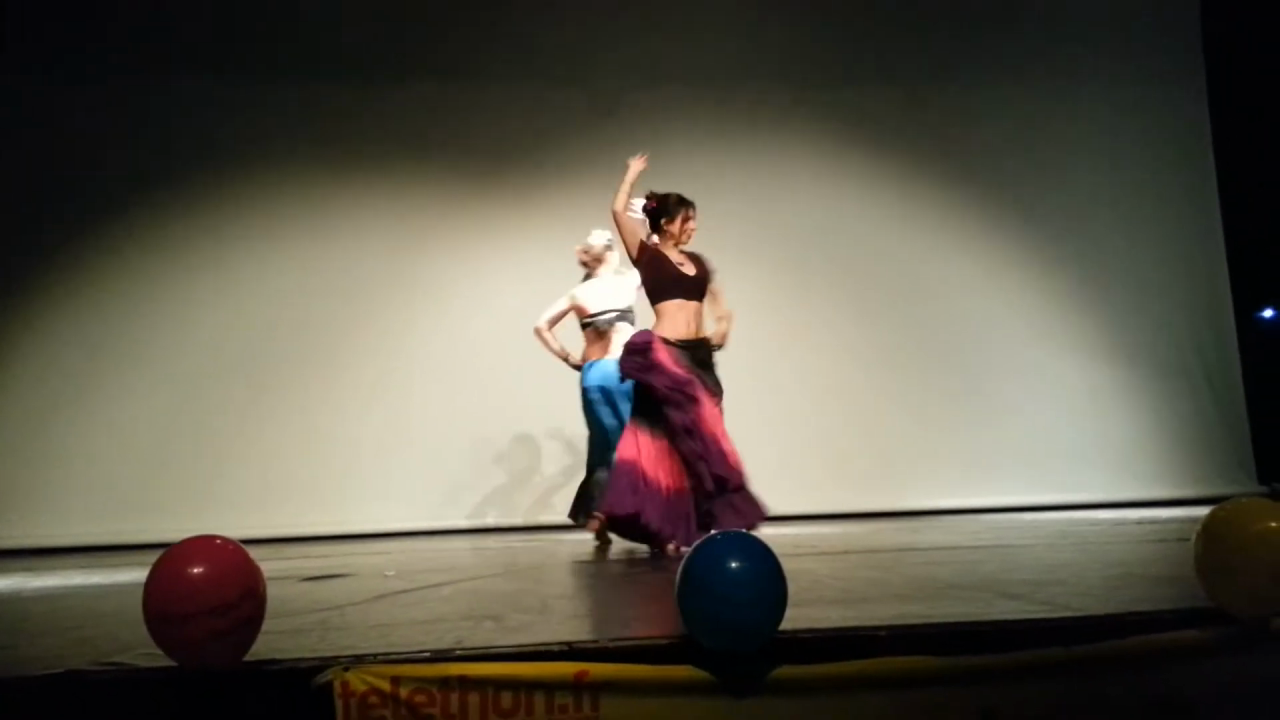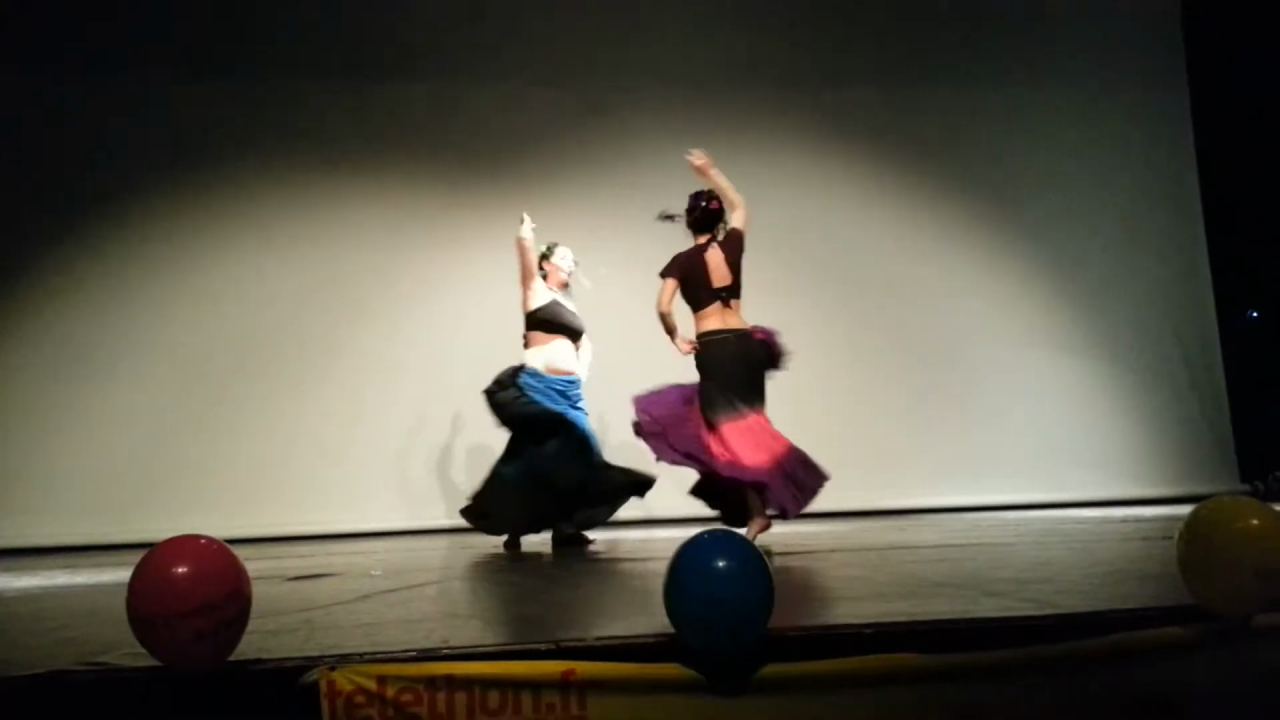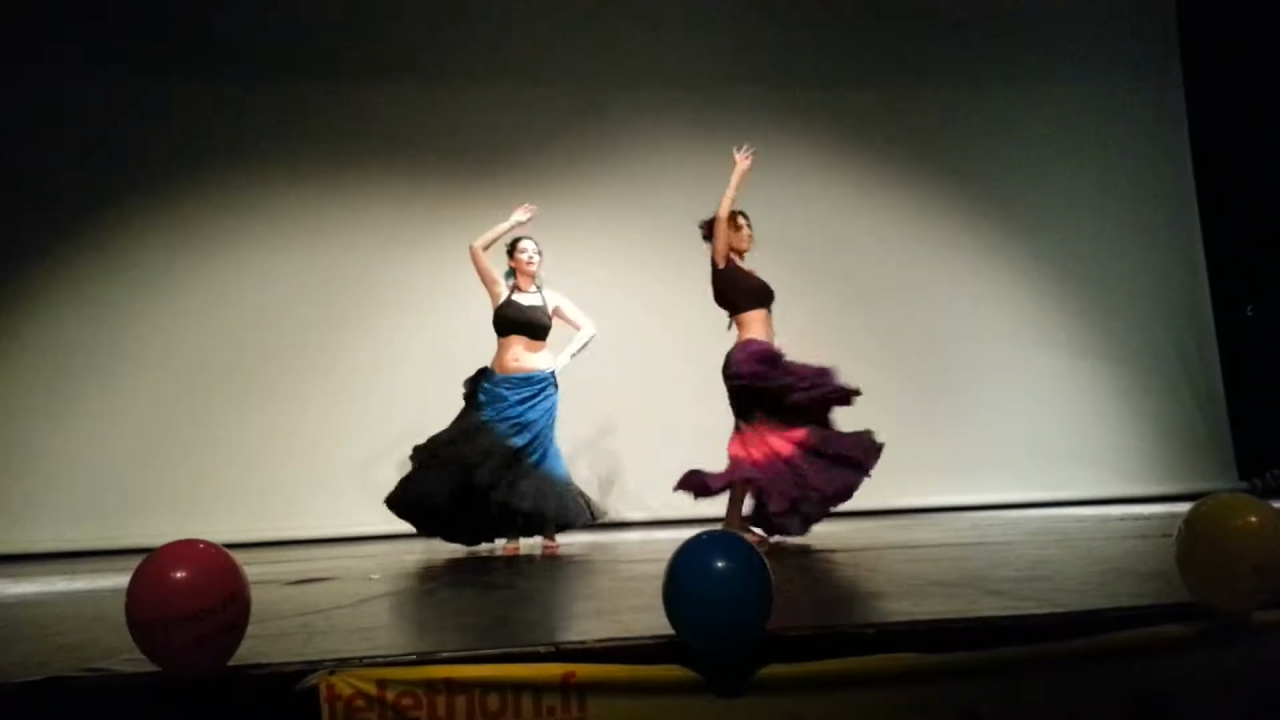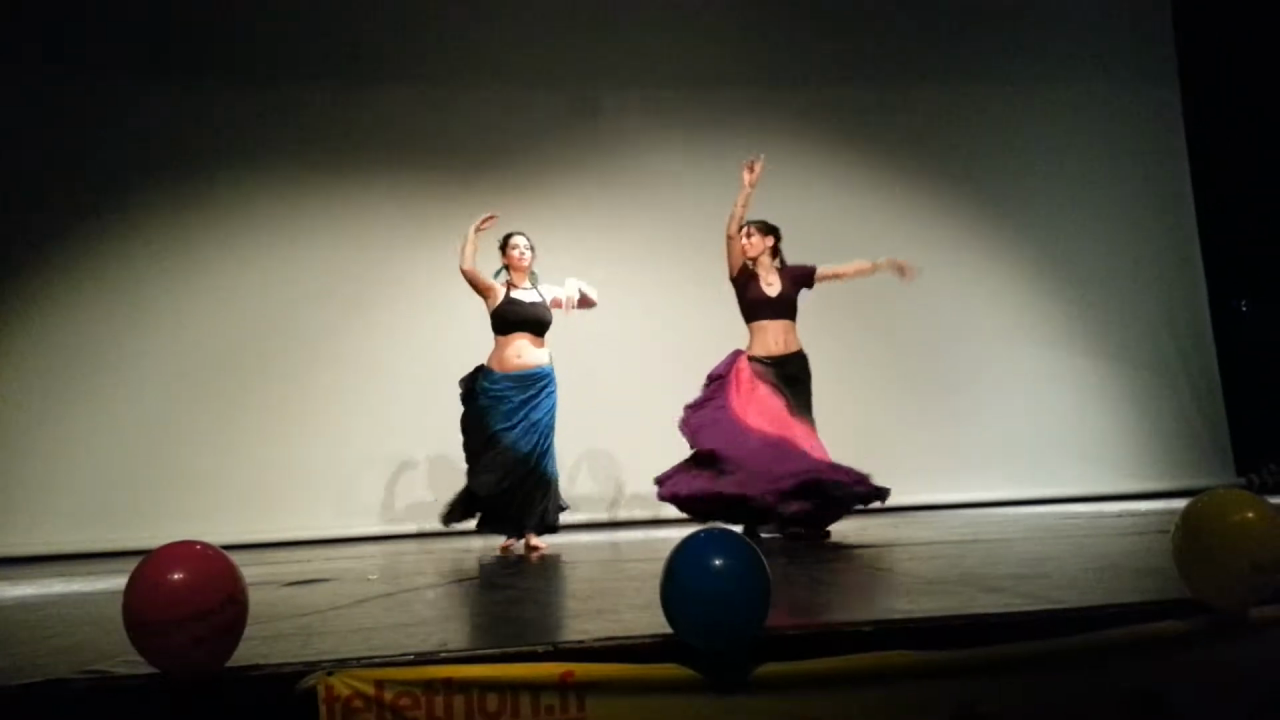
dt=0.4s
person 1, frame 1
left shoulder: (698, 262)
right shoulder: (646, 255)
left elbow: (718, 302)
right elbow: (618, 211)
left wrist: (722, 326)
right wrist: (633, 173)
left hip: (696, 355)
right hip: (662, 355)
left knee: (702, 437)
right knee: (666, 438)
right ankle: (666, 527)
person 1, frame 2
left shoulder: (681, 262)
right shoulder: (732, 244)
left elbow: (663, 307)
right elbow: (738, 204)
left wrist: (676, 337)
right wrist: (710, 171)
left hip: (721, 353)
right hip: (749, 343)
left knee: (730, 431)
right knee: (743, 426)
left ankle: (755, 511)
right ankle: (757, 507)
person 1, frame 3
left shoulder: (740, 274)
right shoulder: (723, 268)
right elbow: (722, 214)
right wrist: (739, 172)
left hip: (760, 361)
right hip: (752, 362)
left knee: (762, 438)
right knee: (764, 438)
left ankle: (738, 520)
right ankle: (737, 520)
person 1, frame 4
left shoulder: (793, 275)
right shoulder: (742, 277)
left elbow: (843, 270)
right elbow: (729, 232)
left wrist: (882, 264)
right wrist: (746, 191)
left hip: (793, 366)
right hip: (755, 370)
left knee: (797, 441)
right knee: (752, 438)
left ankle: (806, 516)
right ankle: (757, 515)
person 2, frame 1
left shoulder: (577, 294)
right shoulder: (624, 281)
left elbow: (541, 326)
left wrist: (570, 358)
left hip: (594, 374)
right hip: (623, 372)
left knee: (605, 445)
left ankle: (594, 513)
person 2, frame 2
left shoulder: (568, 305)
right shoulder: (535, 290)
left elbow: (585, 343)
right elbow: (524, 241)
left wrist: (583, 369)
right wrist: (527, 226)
left hip: (567, 389)
right hip: (535, 384)
left knee: (575, 452)
right knee: (531, 455)
left ankle: (566, 526)
right ankle: (512, 529)
person 2, frame 3
left shoulder: (550, 298)
right shoulder: (500, 291)
left elbow: (588, 328)
right elbow: (476, 248)
left wrist: (564, 358)
right wrist: (512, 222)
left hip: (538, 386)
right hip: (499, 387)
left knee: (534, 451)
right knee: (494, 453)
left ankle: (547, 525)
right ankle: (511, 529)
person 2, frame 4
left shoulder: (546, 292)
right shoulder: (494, 290)
left elbow: (592, 301)
right elbow: (467, 268)
left wrist: (574, 287)
right wrist: (473, 230)
left hip: (538, 383)
right hip: (498, 384)
left knee: (534, 452)
right knee: (502, 454)
left ankle: (532, 528)
right ankle: (508, 528)
